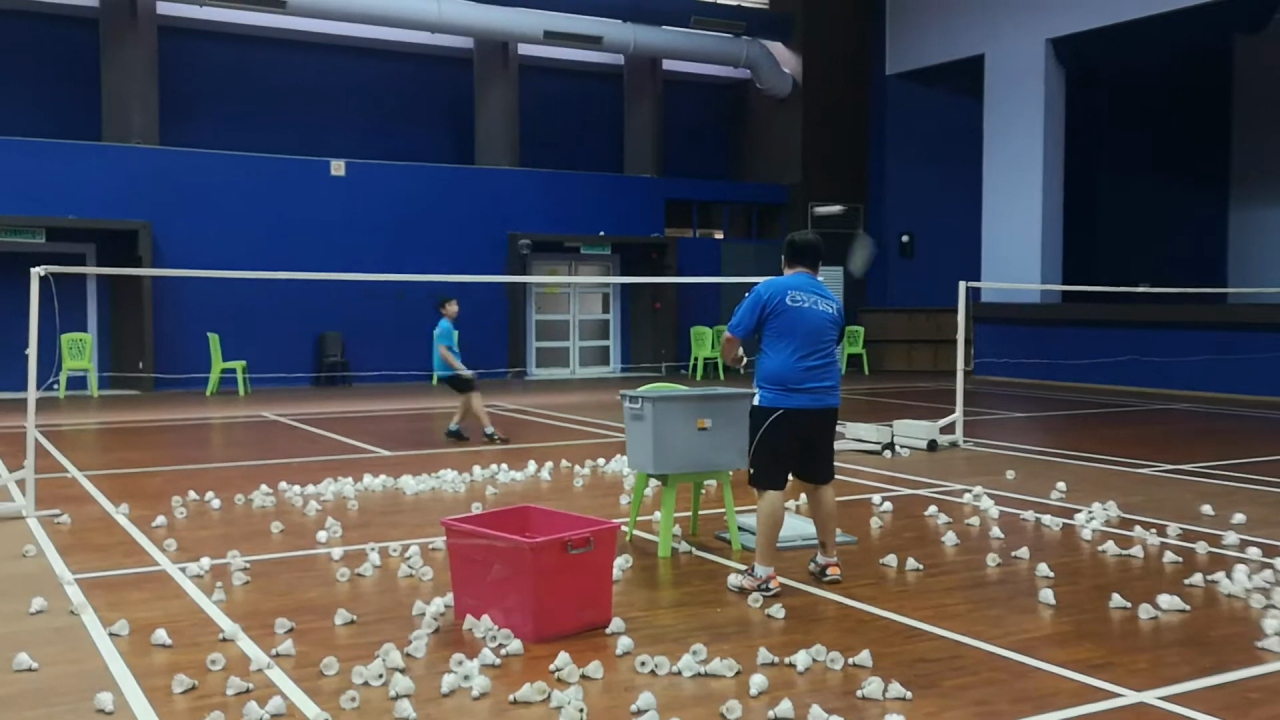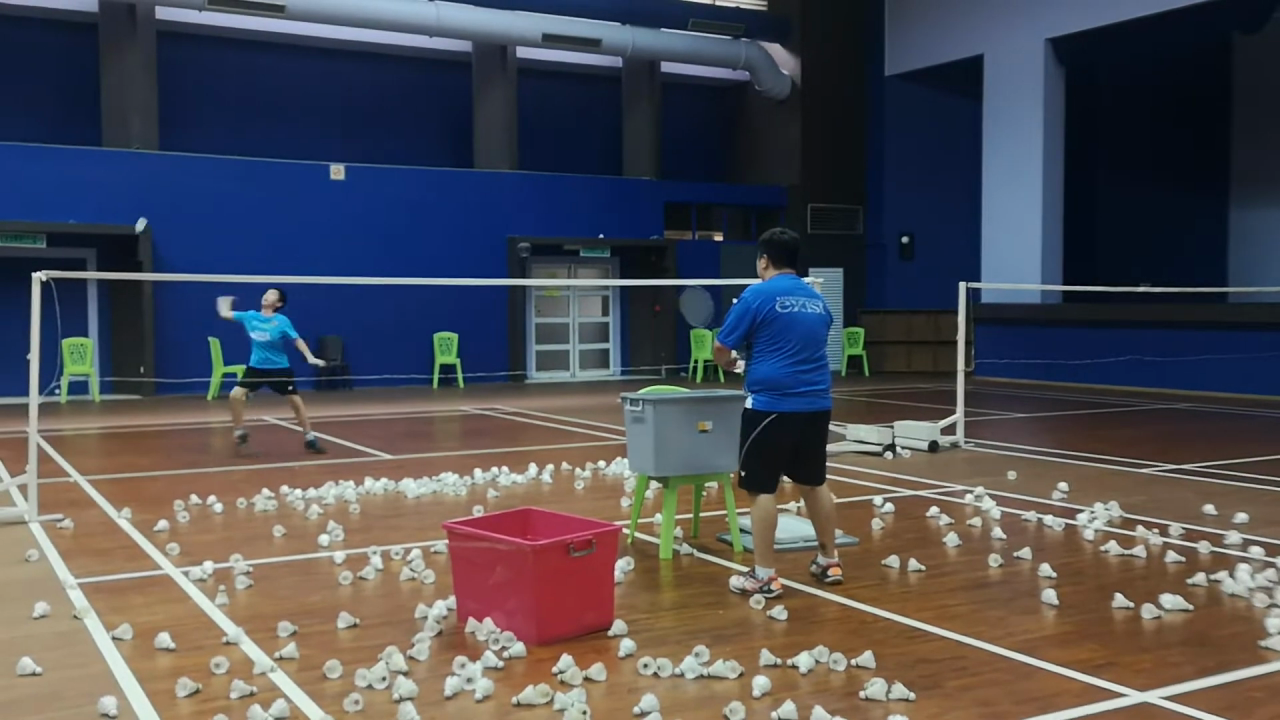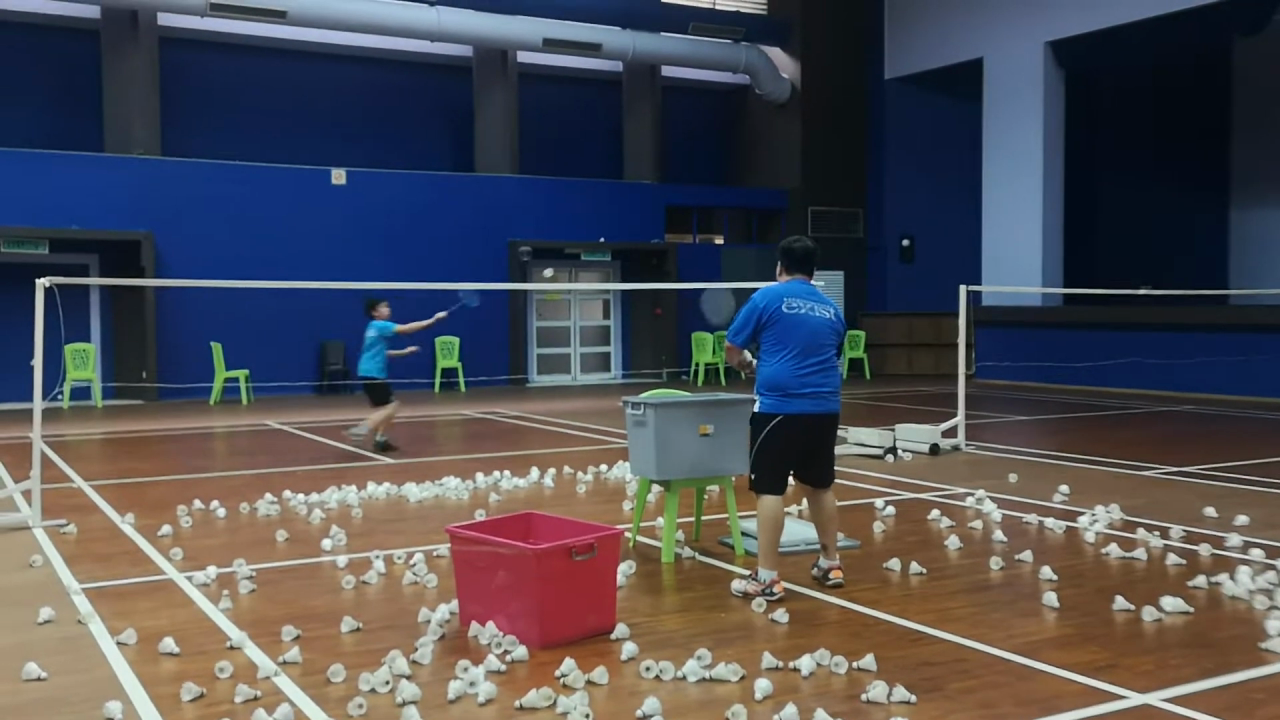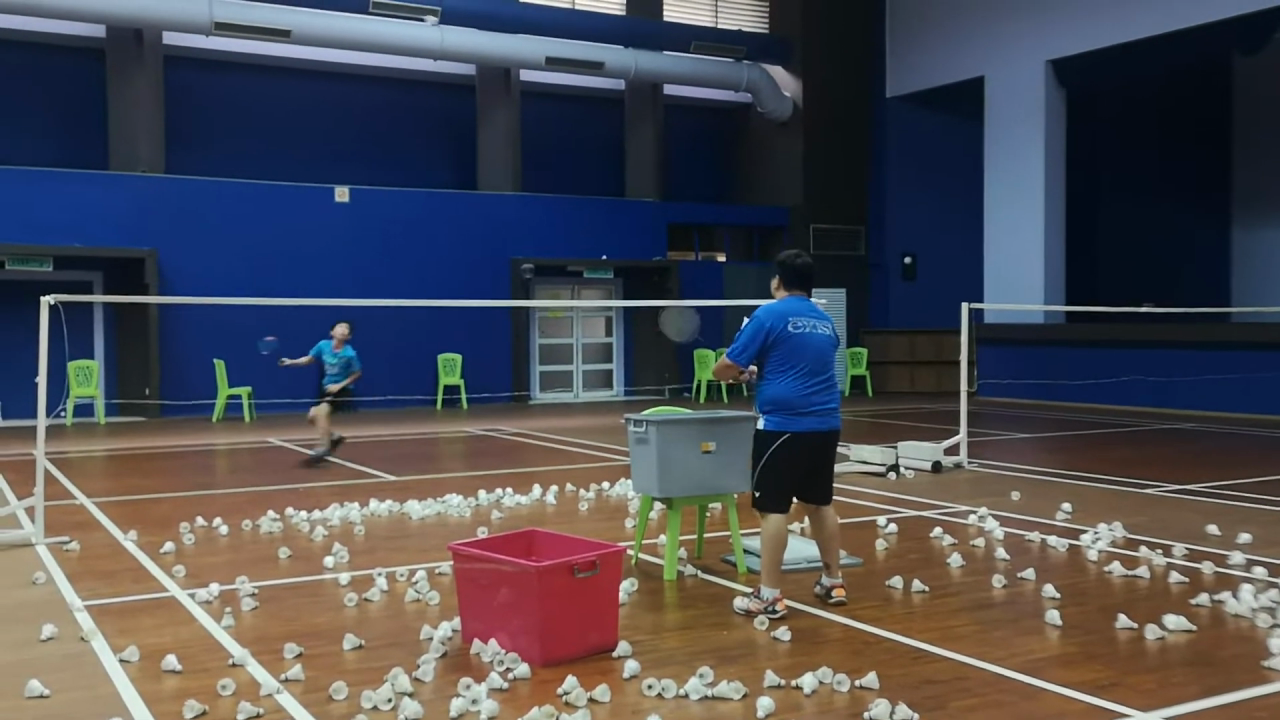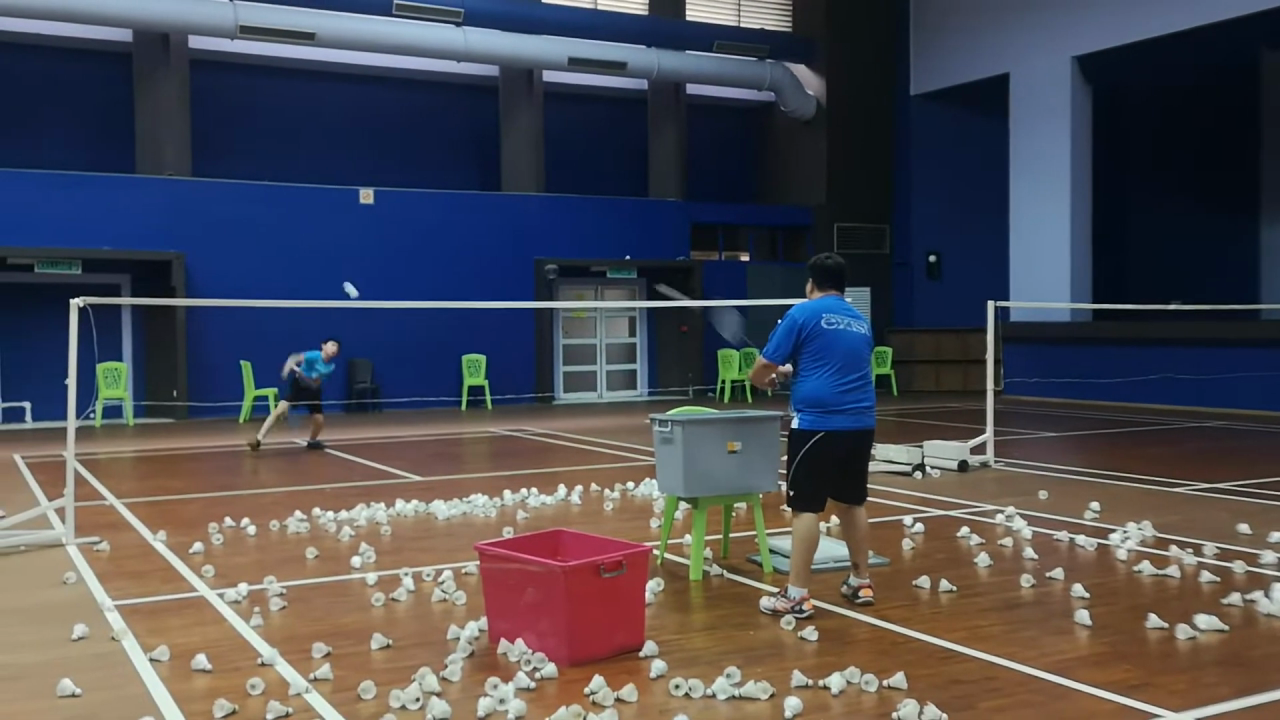
dt=1s
person 1, frame 1
left shoulder: (770, 290)
right shoulder: (833, 303)
left elbow: (730, 339)
left wrist: (732, 359)
left hip: (779, 401)
right hip: (824, 403)
left knee: (770, 486)
right knee: (819, 482)
left ankle: (763, 574)
right ankle: (828, 561)
person 1, frame 2
left shoulder: (757, 296)
right shoulder: (818, 301)
left elbow: (721, 349)
left wrist: (729, 362)
left hip: (771, 405)
right hip: (816, 405)
left knee: (762, 489)
right knee: (814, 483)
left ankle: (764, 576)
right ankle: (829, 562)
person 1, frame 3
left shoulder: (767, 298)
right shoulder: (832, 310)
left elbow: (732, 348)
left wrist: (743, 363)
left hip: (779, 406)
right hip: (825, 408)
left knee: (769, 490)
right knee: (820, 486)
left ankle: (767, 578)
right ankle: (831, 564)
person 1, frame 4
left shoulder: (768, 316)
right shoulder: (826, 322)
left elbow: (727, 368)
left wrist: (724, 374)
right wrist: (758, 372)
left hip: (783, 425)
right hip: (826, 425)
left knee: (773, 508)
right knee: (821, 503)
left ankle: (769, 596)
right ankle: (833, 582)
person 1, frame 5
left shoulder: (803, 314)
right shoulder: (861, 323)
left elbow: (765, 365)
left wrist: (762, 381)
right wrist: (793, 372)
left hip: (817, 423)
right hip: (860, 424)
left knee: (806, 507)
right knee: (852, 503)
left ankle: (796, 595)
right ankle: (861, 582)
